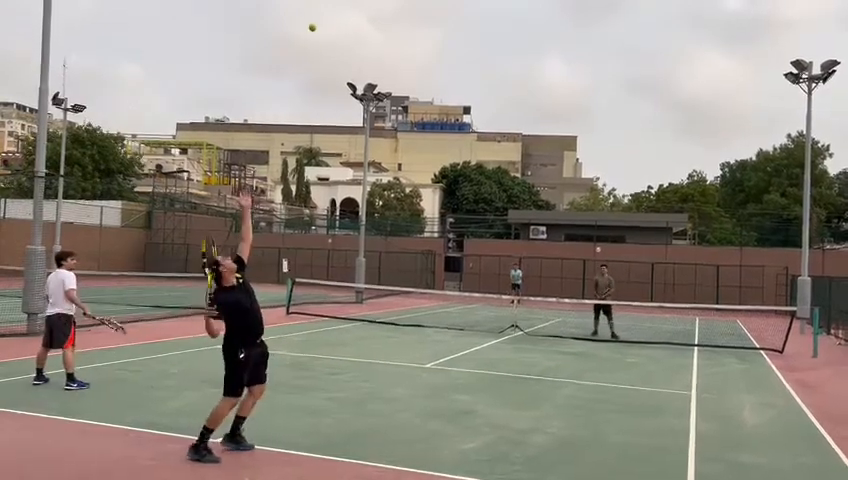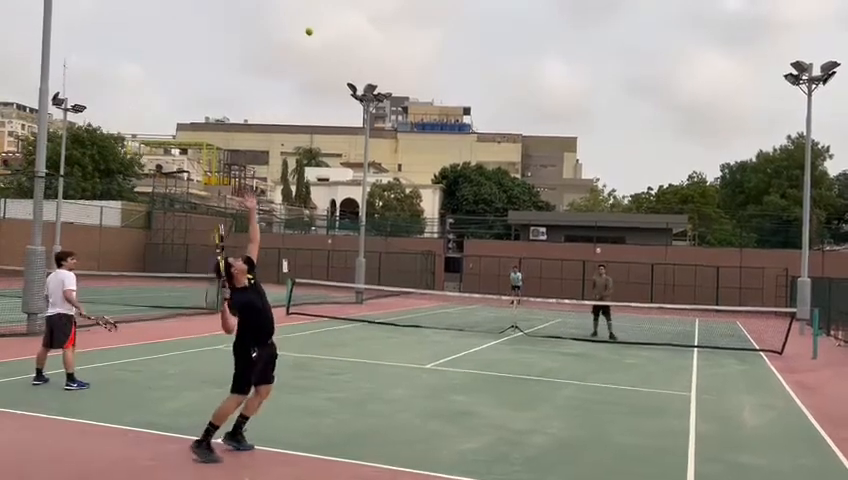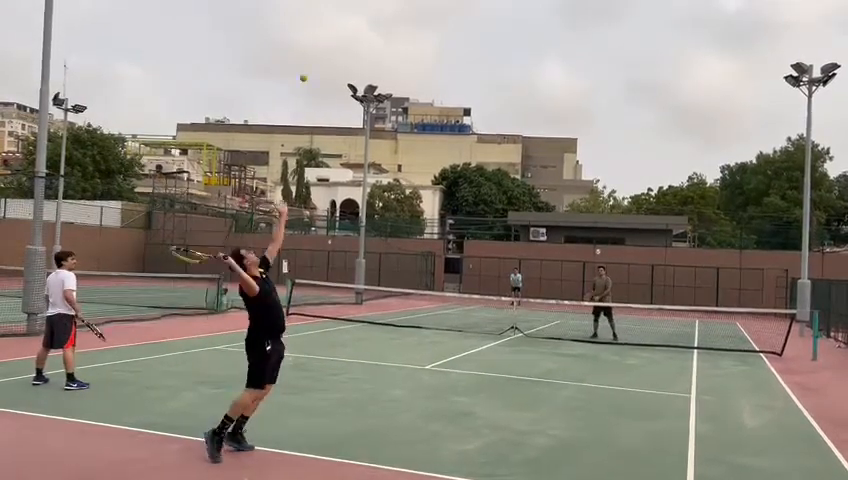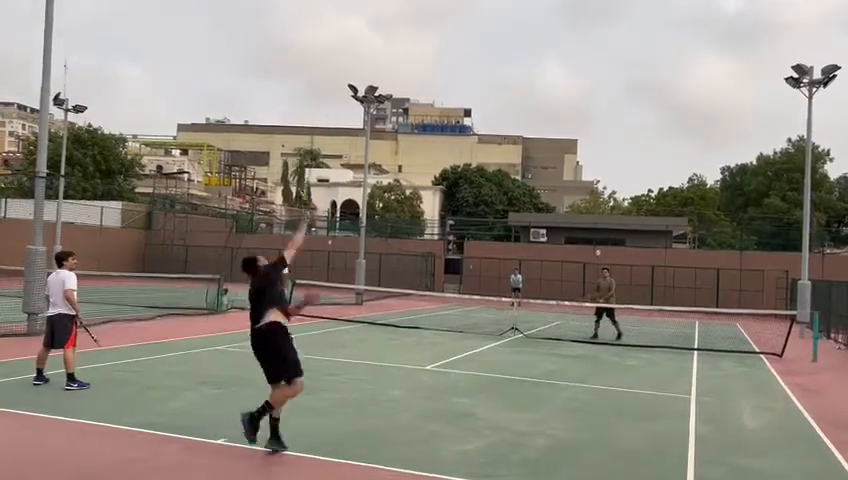
dt=0.2s
person 1, frame 1
left shoulder: (240, 275)
right shoulder: (221, 297)
left elbow: (246, 240)
right elbow: (214, 333)
left wrist: (246, 211)
right wrist: (208, 319)
left hip: (256, 346)
right hip: (239, 350)
left knee: (256, 391)
right knee: (231, 399)
left ankle: (233, 436)
right ankle: (199, 446)
person 1, frame 2
left shoulder: (251, 276)
right shoulder: (235, 297)
left elbow: (254, 241)
right elbow: (229, 329)
left wrist: (252, 212)
right wrist: (224, 307)
left hip: (266, 347)
right hip: (249, 349)
left knee: (262, 392)
right knee: (237, 397)
left ankle: (235, 435)
right ankle: (203, 442)
person 1, frame 3
left shoulder: (262, 271)
right shoulder: (248, 284)
left elbow: (275, 244)
right elbow: (251, 288)
left wrist: (282, 219)
right wrist: (232, 265)
left hip: (273, 342)
right hip: (261, 343)
left knee: (262, 391)
right knee: (253, 392)
left ankle: (235, 434)
right ankle: (217, 434)
person 1, frame 4
left shoulder: (256, 287)
right shoulder: (270, 273)
right elbow: (291, 249)
left wrist: (303, 303)
right wrist: (303, 230)
left hip: (260, 338)
right hip: (273, 334)
left knee: (279, 386)
right knee: (295, 384)
left ankle: (274, 436)
right ankle: (256, 416)
person 2, frame 1
left shoulder: (51, 276)
right shoulder: (68, 275)
right elbow: (70, 295)
right wrist: (84, 308)
left hip: (50, 314)
right hip: (64, 315)
left knee: (45, 346)
right knee: (68, 347)
left ankle: (39, 376)
right ankle: (71, 380)
person 2, frame 2
left shoulder: (51, 276)
right shoulder: (68, 275)
left elbow: (47, 297)
right elbow: (68, 295)
right wrist: (79, 308)
left hip: (51, 315)
right hip: (64, 316)
left knee: (45, 346)
right knee: (68, 347)
left ankle: (38, 376)
right ankle: (71, 380)
person 2, frame 3
left shoulder: (51, 276)
right shoulder: (69, 275)
left elbow: (47, 297)
right elbow: (68, 295)
right wrist: (77, 310)
left hip: (51, 315)
right hip: (64, 316)
left knee: (45, 346)
right knee: (68, 347)
left ankle: (38, 376)
right ankle: (71, 380)
person 2, frame 4
left shoulder: (51, 276)
right shoulder: (69, 275)
left elbow: (48, 296)
right elbow: (68, 295)
right wrist: (77, 311)
left hip: (51, 315)
right hip: (65, 316)
left knee: (46, 347)
right knee: (69, 347)
left ankle: (39, 376)
right ankle: (71, 381)
